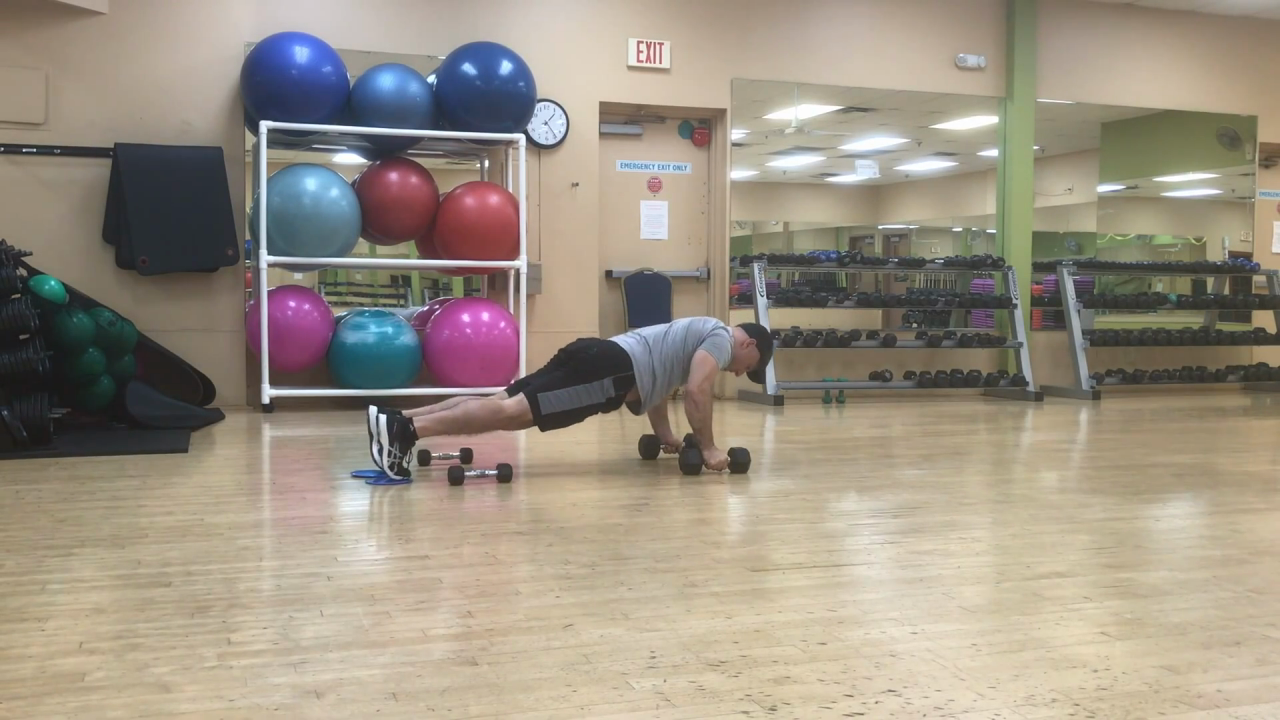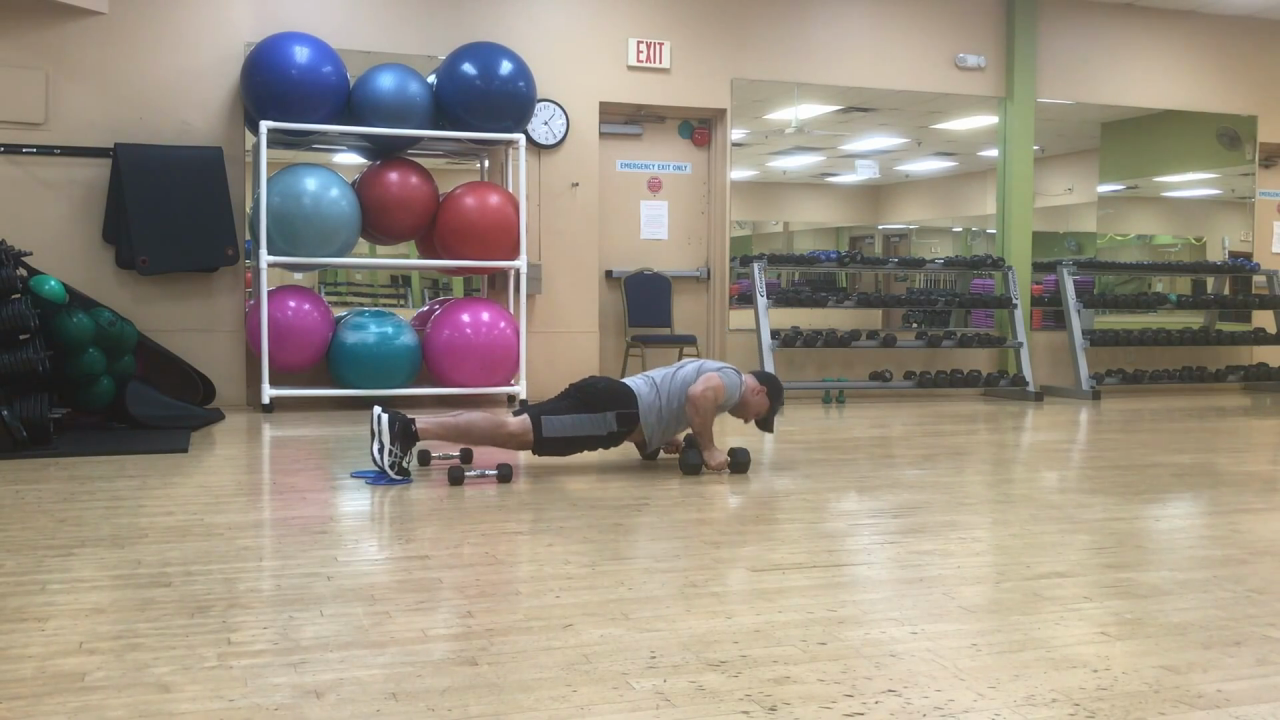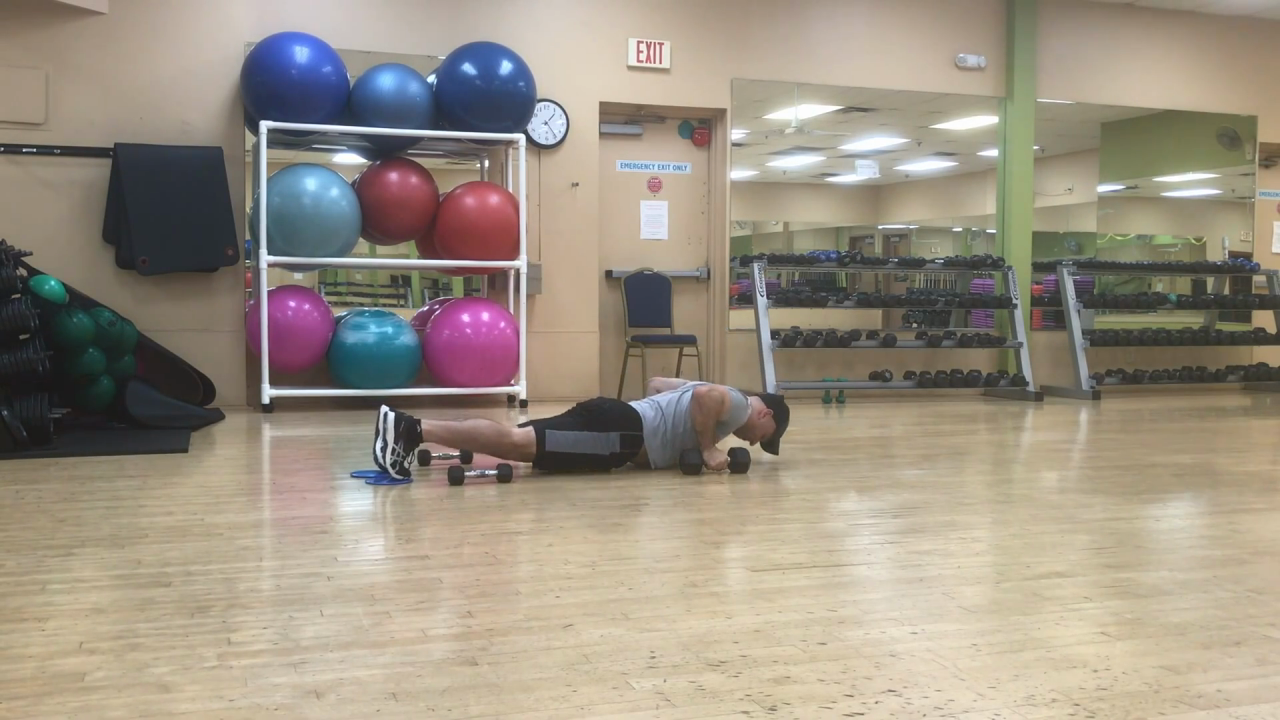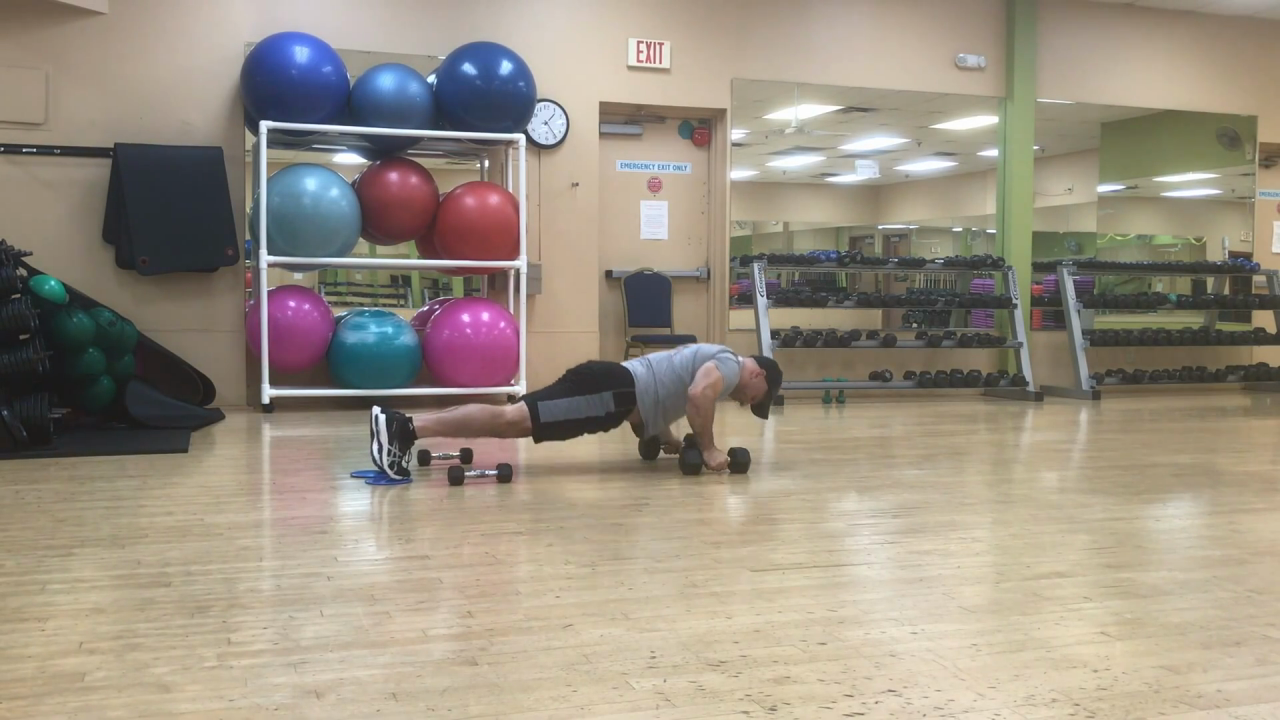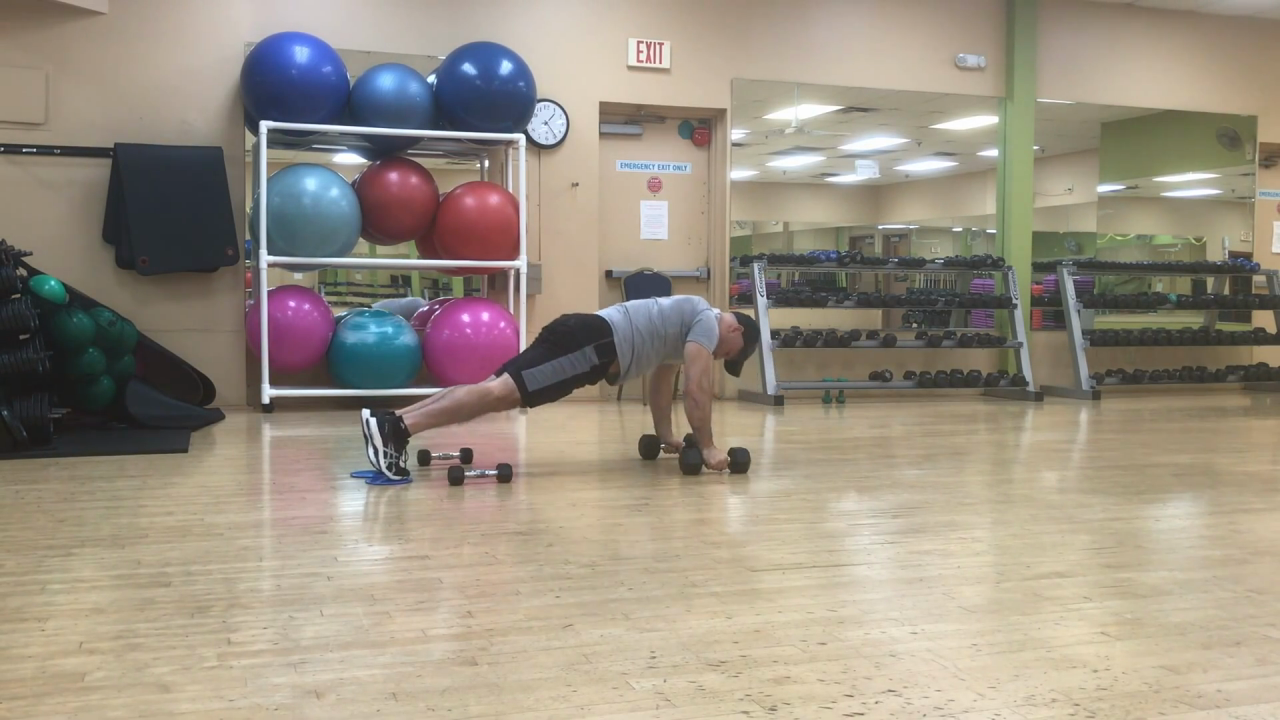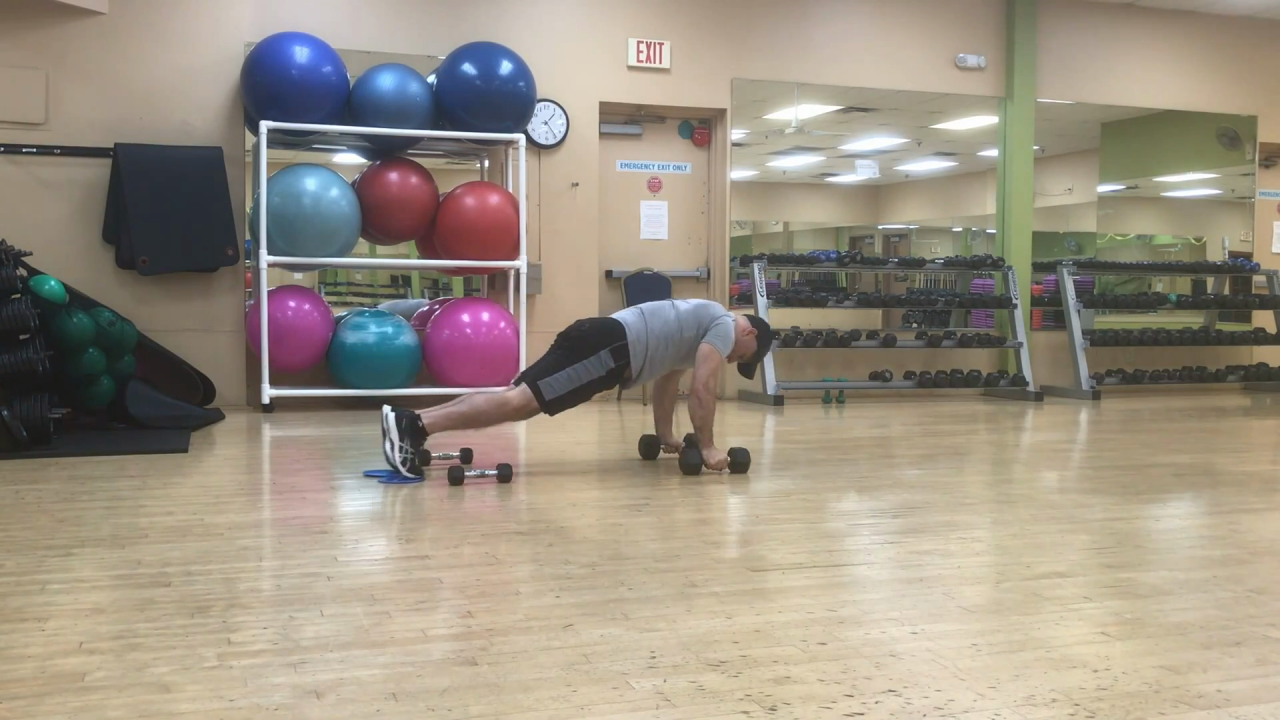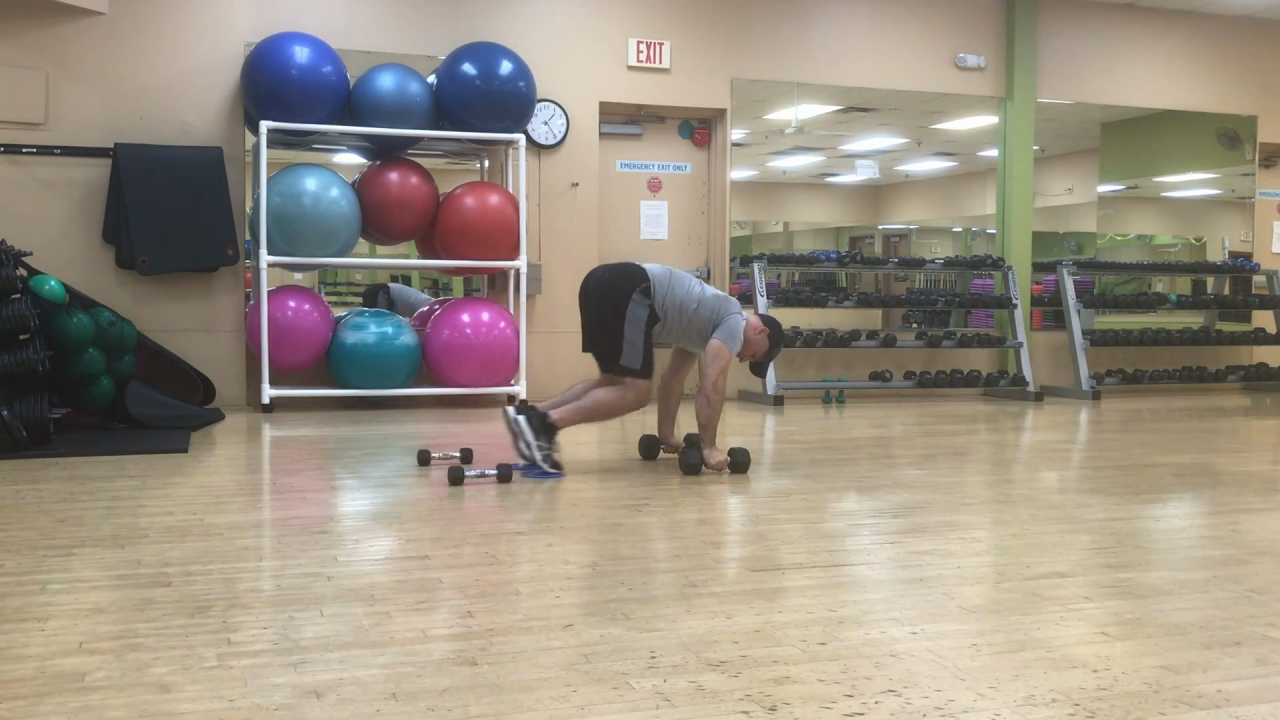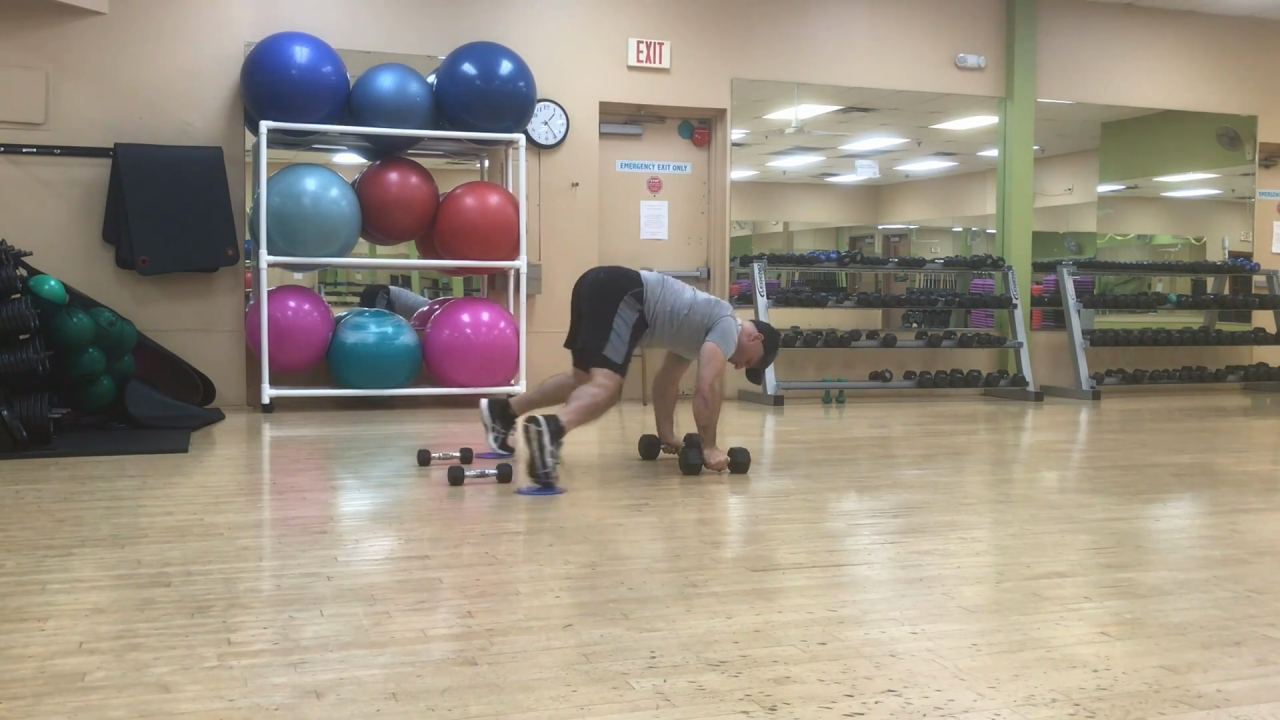
dt=0.4s
person 1, frame 1
left shoulder: (701, 334)
right shoulder: (721, 339)
left elbow: (656, 376)
right elbow: (696, 391)
left wrist: (665, 436)
right wrist: (708, 448)
left hip: (600, 358)
right hip: (611, 371)
left knee: (501, 402)
right knee: (512, 413)
left ankle: (398, 419)
right ankle: (406, 428)
person 1, frame 2
left shoulder: (713, 372)
right shoulder: (732, 380)
right elbow: (698, 396)
left wrist: (666, 436)
right wrist: (707, 449)
left hip: (613, 398)
right hip: (618, 410)
left knee: (510, 424)
right knee: (514, 431)
left ankle: (404, 423)
right ankle: (410, 429)
person 1, frame 3
left shoulder: (722, 399)
right shoulder: (739, 407)
left elbow: (656, 382)
right elbow: (704, 395)
left wrist: (672, 434)
right wrist: (706, 449)
left hip: (619, 421)
right hip: (623, 433)
left knee: (516, 437)
right knee: (517, 443)
left ankle: (409, 425)
right ankle: (414, 429)
person 1, frame 4
left shoulder: (712, 360)
right shoulder: (730, 365)
right elbow: (698, 394)
left wrist: (665, 435)
right wrist: (707, 448)
left hip: (614, 385)
right hip: (617, 393)
left knee: (511, 416)
right knee: (513, 419)
left ankle: (402, 423)
right ankle: (408, 427)
person 1, frame 5
left shoulder: (689, 323)
right shoulder: (708, 323)
left elbow: (661, 377)
right elbow: (696, 388)
left wrist: (666, 436)
right wrist: (707, 446)
left hip: (592, 340)
right hip: (596, 344)
left knee: (496, 390)
right knee: (500, 393)
left ankle: (392, 421)
right ankle: (398, 428)
person 1, frame 6
left shoulder: (702, 325)
right shoulder: (724, 327)
left elbow: (667, 379)
right elbow: (702, 389)
left wrist: (666, 436)
right wrist: (707, 447)
left hip: (605, 340)
right hip: (612, 347)
left knee: (514, 397)
right knee: (518, 402)
left ankle: (411, 420)
right ankle: (414, 425)
person 1, frame 7
left shoulder: (711, 324)
right shoulder: (733, 324)
left elbow: (672, 377)
right elbow: (712, 386)
left wrist: (666, 437)
right wrist: (709, 448)
left hip: (610, 285)
right hip: (629, 291)
left knee: (617, 384)
right knee: (634, 393)
left ankle: (534, 417)
right ankle: (544, 423)
person 1, frame 8
left shoulder: (699, 332)
right shoulder: (728, 327)
left elbow: (667, 380)
right elbow: (708, 388)
left wrist: (666, 437)
right wrist: (709, 448)
left hip: (599, 287)
right hip: (619, 294)
left knee: (584, 378)
right knee: (604, 386)
left ankle: (503, 411)
right ankle: (553, 429)
